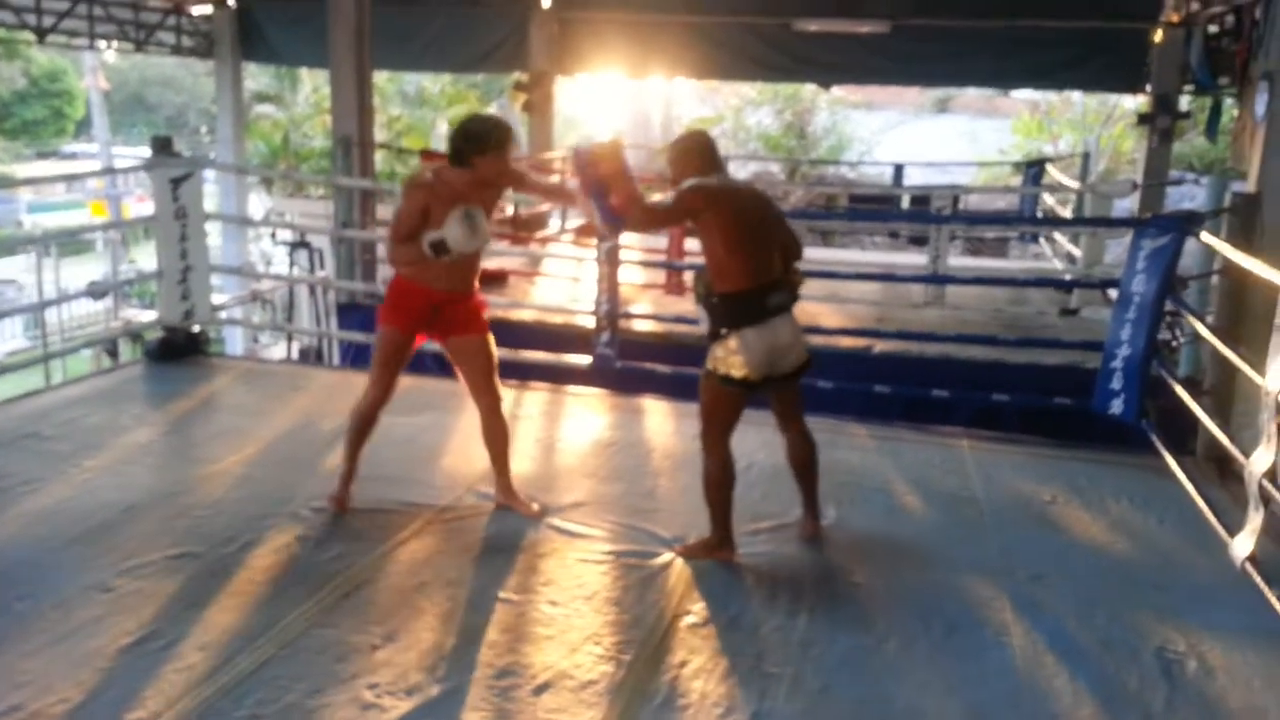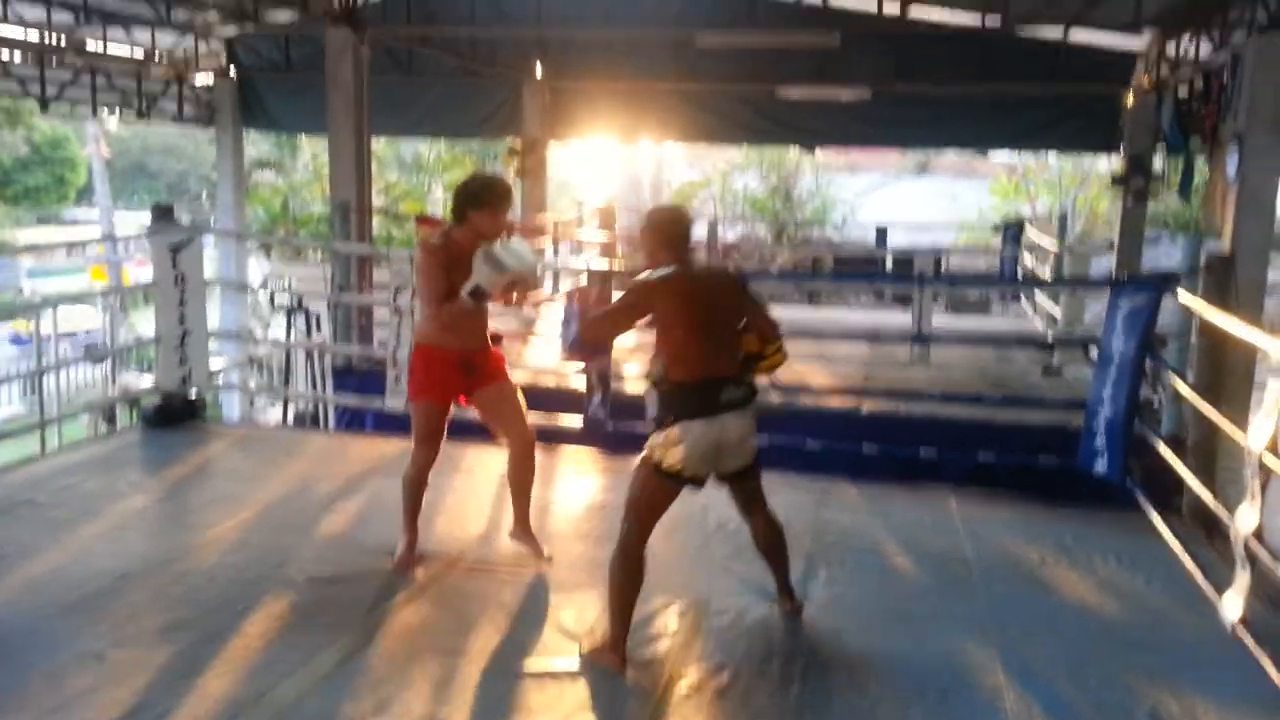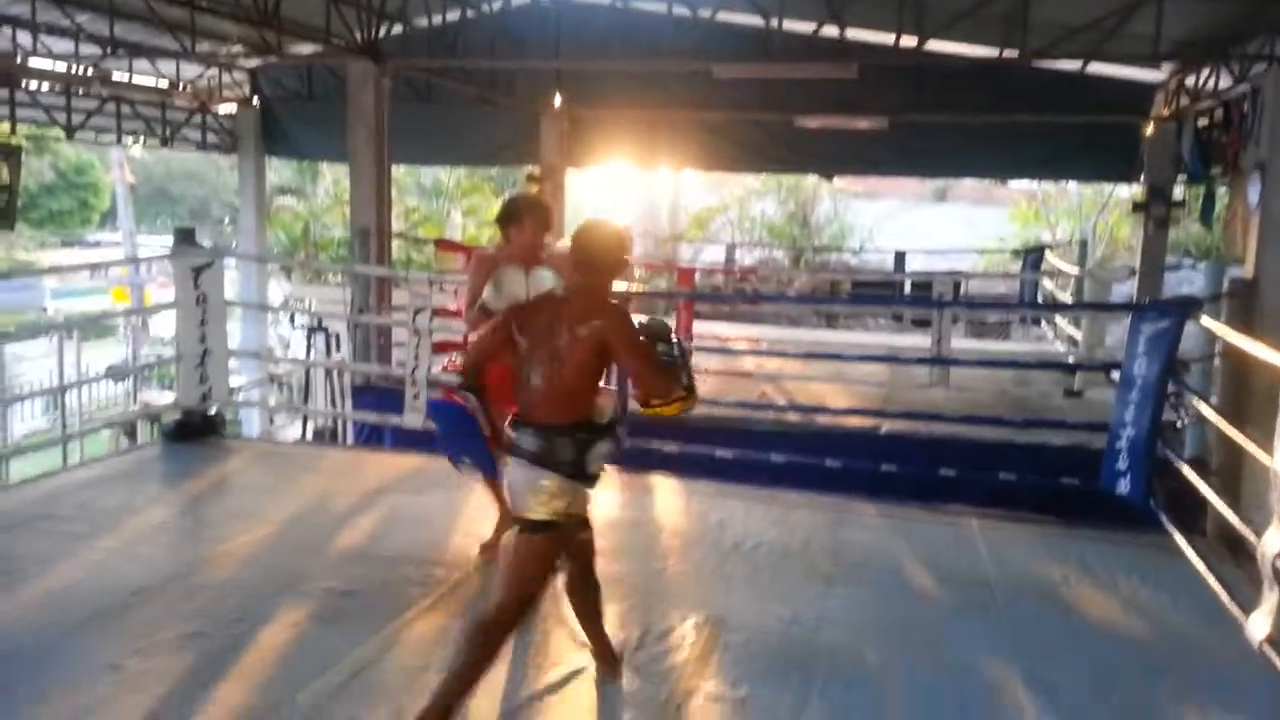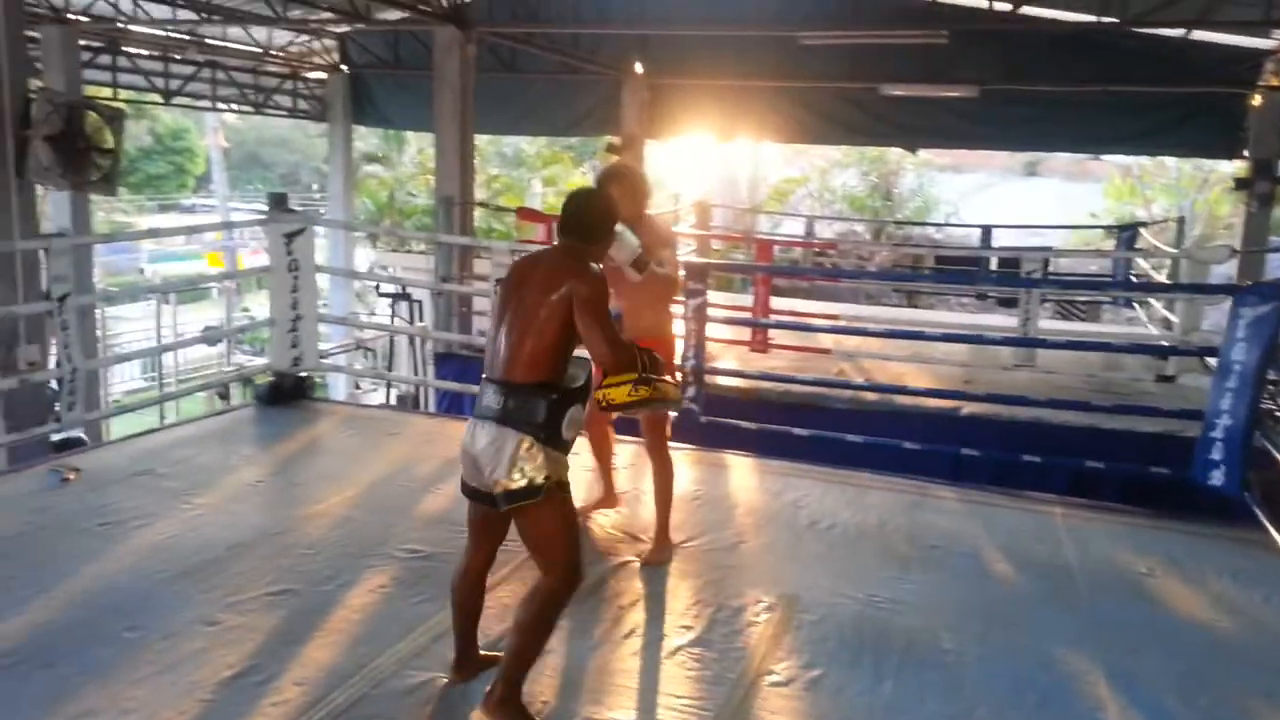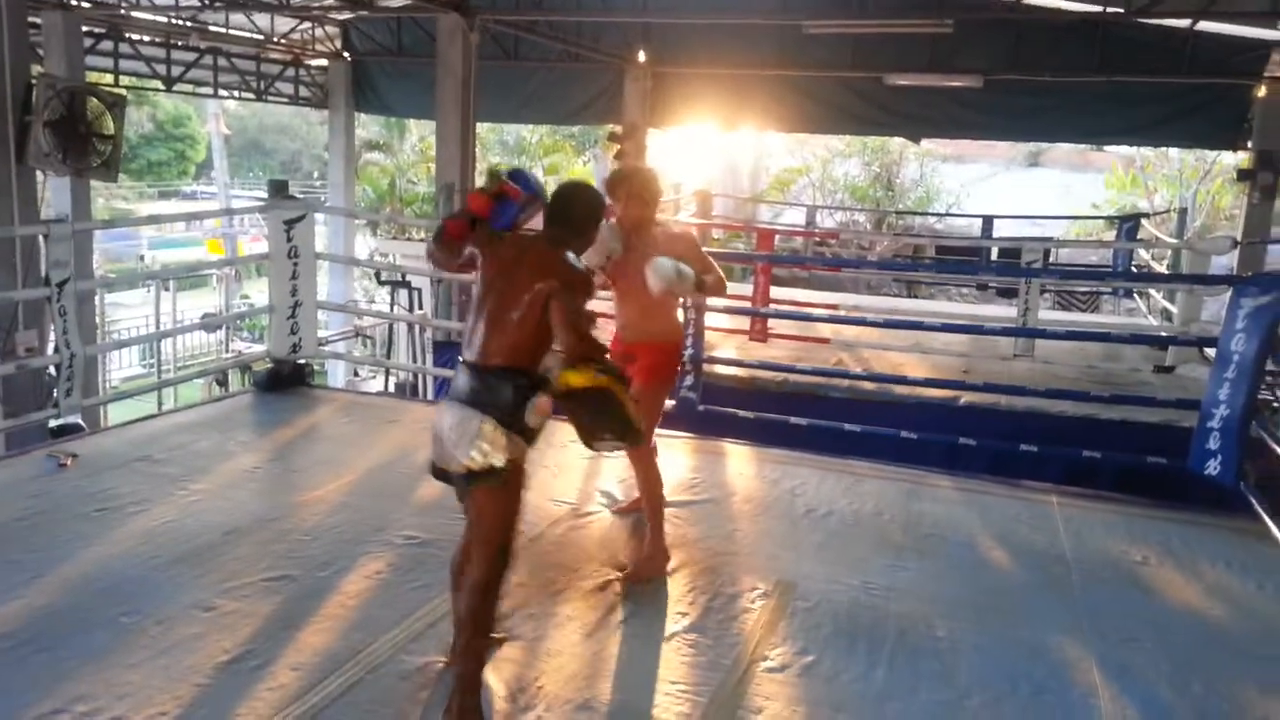
dt=0.5s
person 1, frame 1
left shoulder: (701, 193)
right shoulder: (756, 197)
left elbow: (646, 217)
right elbow: (793, 249)
left wrist: (618, 188)
left hip: (741, 336)
right hip: (783, 326)
left knee: (714, 440)
right knee: (793, 425)
left ankle: (720, 540)
right ankle: (811, 516)
person 1, frame 2
left shoulder: (655, 286)
right shoulder: (726, 283)
left elbow: (591, 334)
right elbow: (767, 336)
left wrist: (597, 309)
left hip: (685, 425)
right hip: (735, 418)
left knee: (632, 535)
right knee: (755, 510)
left ankle: (615, 645)
right ankle: (787, 595)
person 1, frame 3
left shoulder: (527, 312)
right shoulder: (609, 318)
left elbow: (473, 363)
right elbow: (657, 388)
left wrist: (483, 416)
right wrist: (659, 349)
left hip: (522, 460)
right hip: (558, 473)
left knee: (579, 560)
right knee: (513, 602)
left ankle: (604, 654)
person 1, frame 4
left shoulder: (521, 268)
right shoulder: (584, 278)
right elbow: (610, 355)
right wrist: (649, 360)
left hip: (483, 426)
right hip: (527, 439)
left knee: (480, 551)
right knee: (562, 574)
left ankle: (466, 658)
person 1, frame 5
left shoulder: (496, 245)
right shoulder: (568, 273)
left elbow: (441, 253)
right elbow: (573, 342)
left wrist: (477, 217)
right wrist: (608, 368)
left hip: (458, 407)
right hip: (495, 421)
left knee: (480, 531)
right knee: (489, 562)
left ankle: (465, 641)
person 2, frame 1
left shoulder: (499, 181)
right shoulder: (424, 187)
left elbow: (544, 191)
right elbow: (394, 254)
left wrist: (577, 192)
right wrist: (440, 244)
left hip: (460, 302)
right hip: (411, 294)
left knee: (490, 399)
right knee: (377, 392)
left ankle: (505, 489)
right ankle: (346, 477)
person 2, frame 2
left shoulder: (494, 241)
right shoulder: (434, 251)
left elbow: (509, 294)
right elbow: (438, 317)
left wrist: (512, 279)
left hip: (481, 357)
right hip: (434, 360)
left knee: (523, 440)
right knee: (424, 457)
left ankle: (522, 526)
right ankle: (409, 537)
person 2, frame 3
left shoulder: (558, 264)
right shoulder: (486, 262)
right elbow: (470, 319)
right wrist: (491, 306)
right hip: (494, 366)
right ankle: (505, 513)
person 2, frame 4
left shoulder: (658, 235)
left elbow: (671, 288)
left wrist: (636, 263)
left hip: (654, 345)
left knee: (654, 440)
right knee: (594, 419)
left ankle: (663, 534)
right ankle: (607, 489)
person 2, frame 5
left shoulder: (678, 240)
right shoulder: (610, 236)
left elbow: (719, 284)
left wrist: (691, 283)
right wrist: (592, 265)
left hip: (660, 350)
right hip: (623, 345)
left knee: (639, 442)
left ankle: (656, 546)
right ankle: (646, 495)
